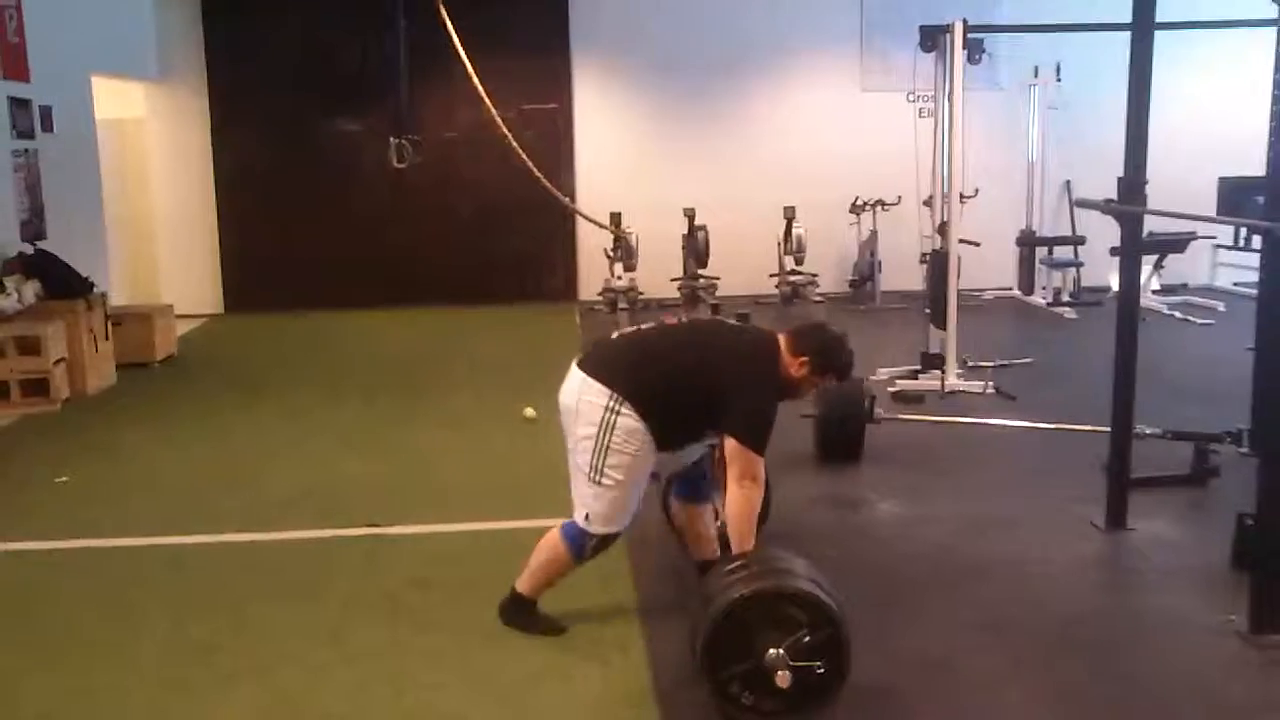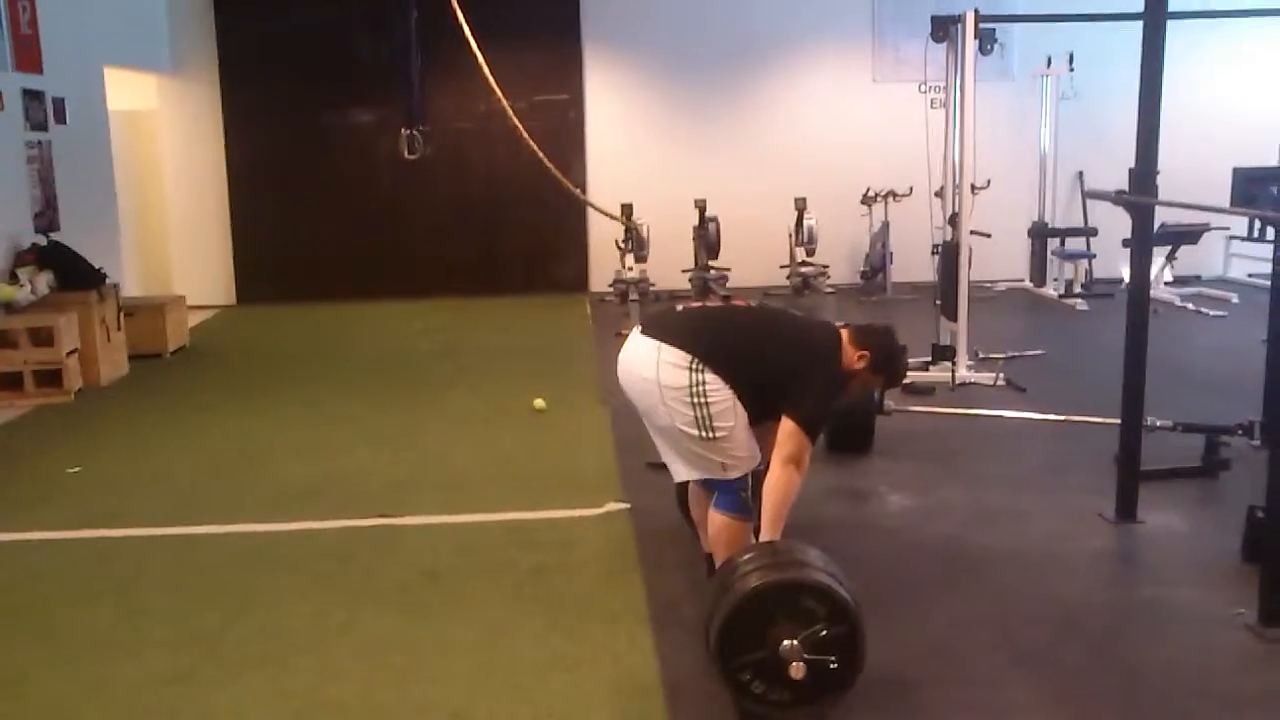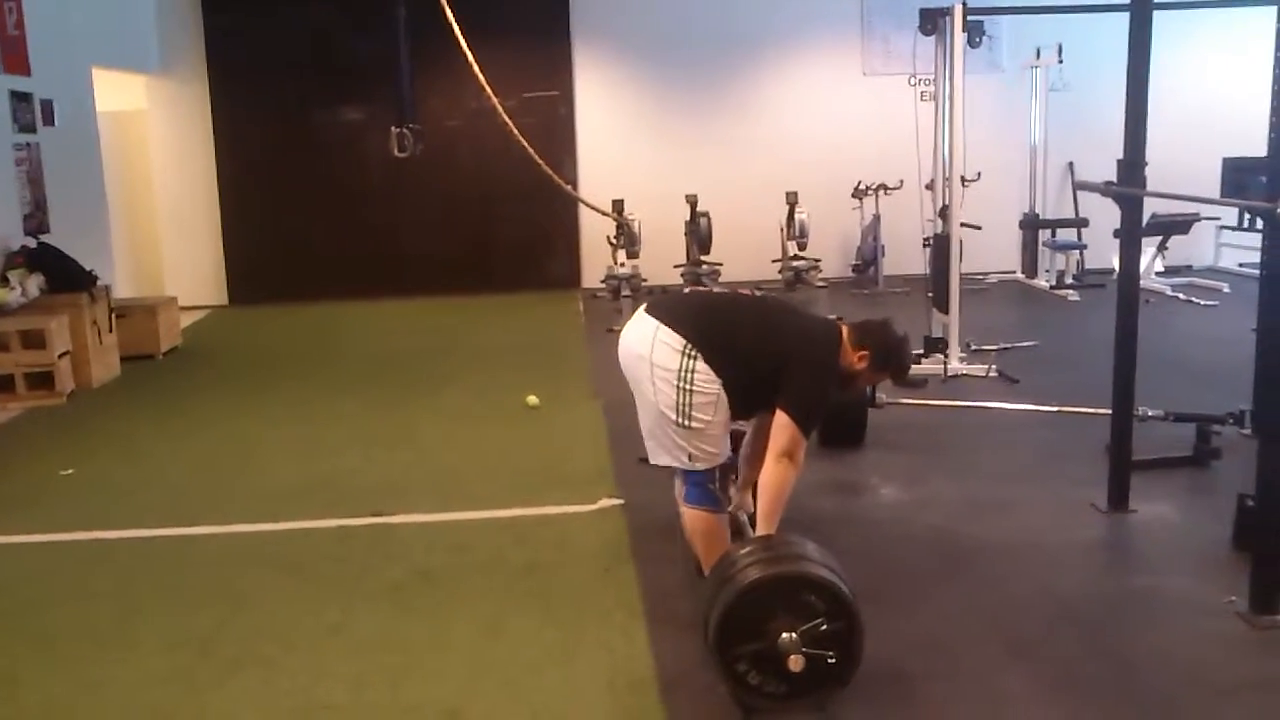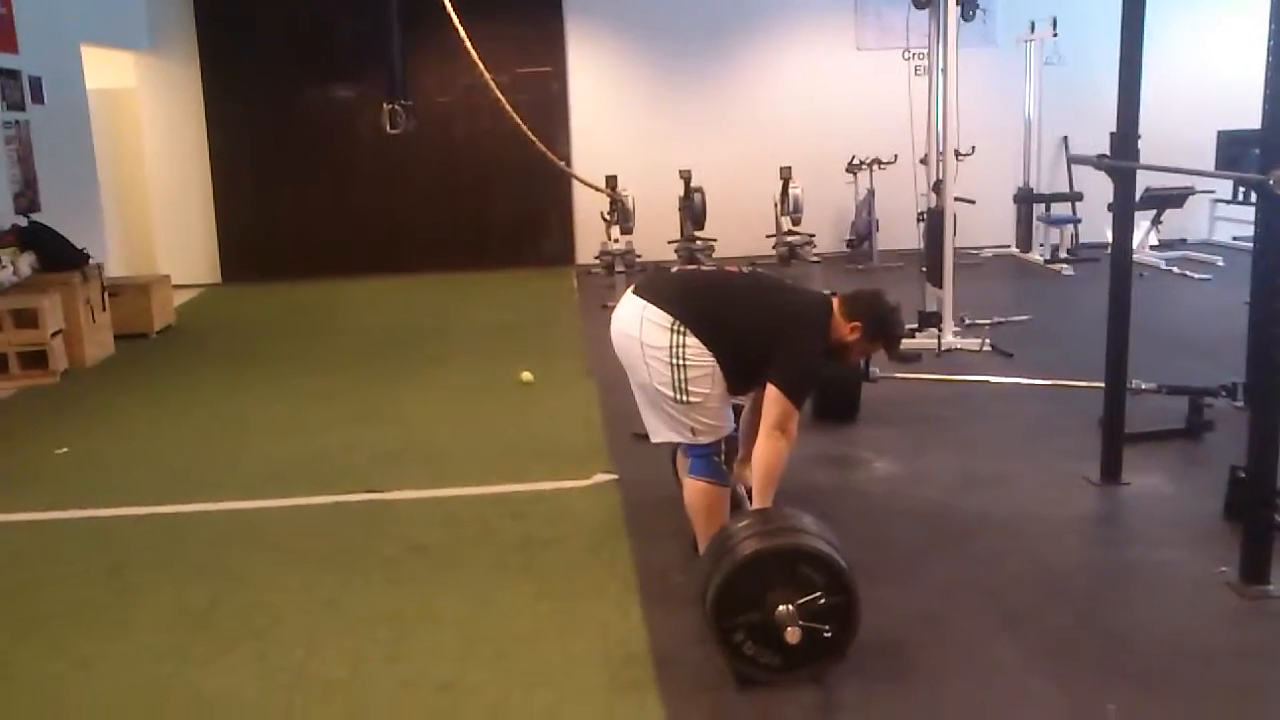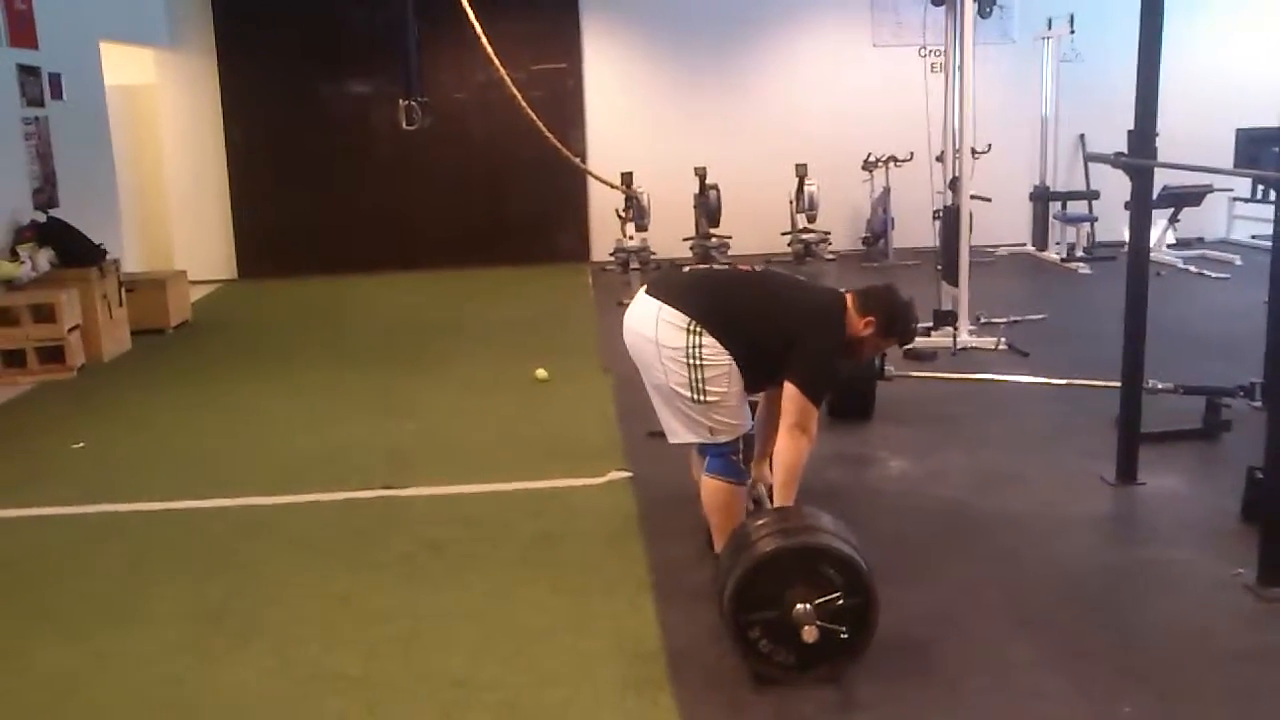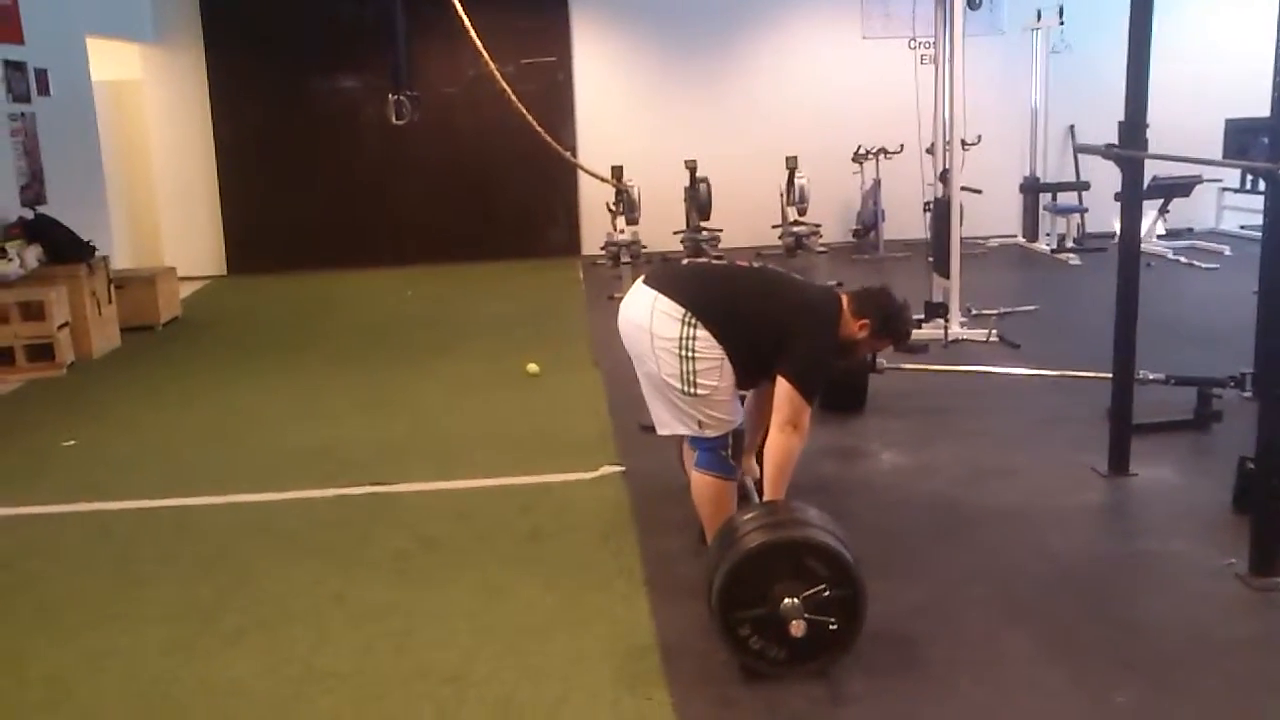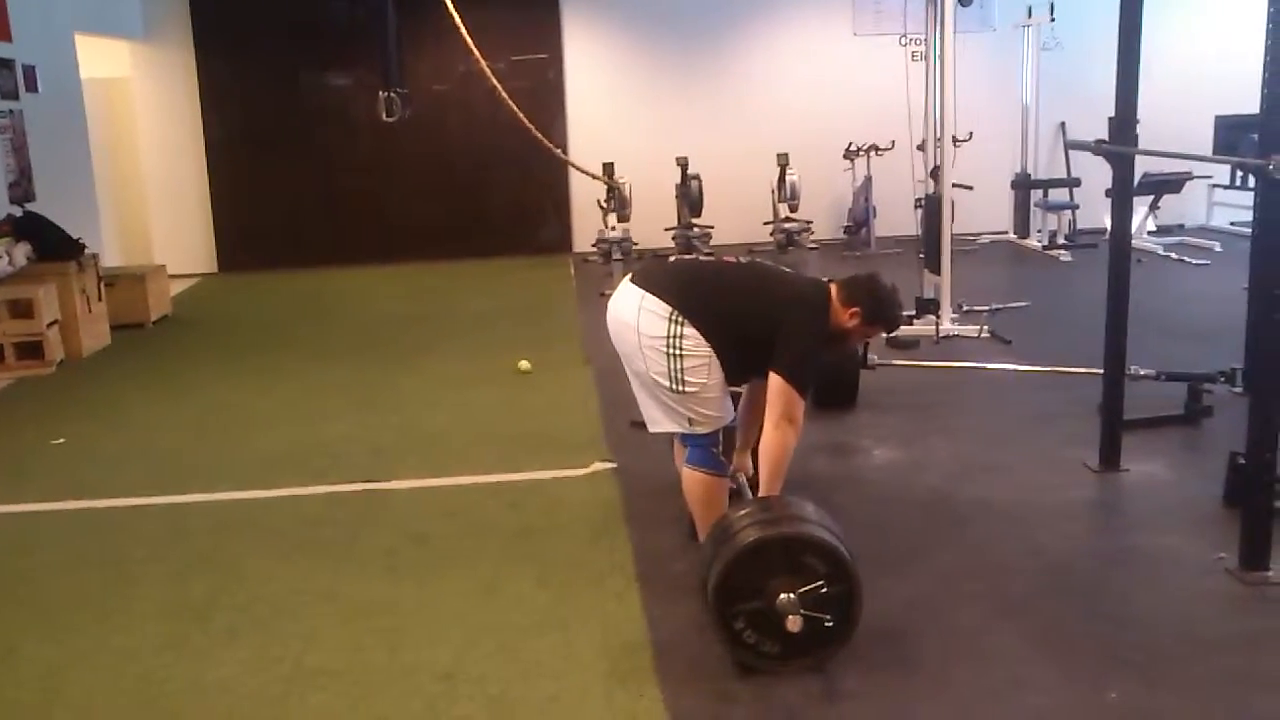
dt=0.7s
person 1, frame 1
left shoulder: (755, 349)
right shoulder: (757, 377)
right elbow: (745, 480)
left hip: (612, 375)
right hip: (607, 398)
left knee: (692, 464)
right knee: (601, 523)
left ankle: (708, 569)
right ankle: (519, 601)
person 1, frame 2
left shoulder: (808, 344)
right shoulder: (823, 368)
left elbow: (767, 417)
right elbow: (789, 462)
right hip: (676, 363)
left knee: (710, 465)
right knee: (734, 478)
left ankle: (717, 566)
person 1, frame 3
left shoulder: (811, 341)
right shoulder: (818, 362)
left elbow: (766, 421)
right elbow: (783, 456)
left wrist: (742, 490)
right hip: (672, 346)
left knee: (695, 464)
right knee: (702, 475)
left ankle: (712, 562)
person 1, frame 4
left shoulder: (801, 314)
right shoulder: (806, 335)
left elbow: (761, 398)
right elbow: (777, 431)
left wrist: (743, 464)
right hip: (663, 324)
left knee: (697, 438)
right knee: (707, 447)
left ankle: (708, 537)
person 1, frame 5
left shoulder: (815, 311)
right shoulder: (823, 333)
left elbow: (776, 393)
right elbow: (797, 429)
left wrist: (760, 462)
right hip: (677, 323)
left knee: (709, 432)
right knee: (725, 445)
left ankle: (720, 530)
person 1, frame 6
left shoulder: (809, 309)
right shoulder: (818, 330)
left elbow: (765, 388)
right elbow: (788, 426)
left wrist: (747, 456)
right hip: (672, 317)
left knee: (701, 429)
right knee: (716, 441)
left ankle: (712, 522)
person 1, frame 7
left shoulder: (799, 300)
right shoulder: (808, 320)
left elbow: (759, 384)
right elbow: (783, 421)
left wrist: (742, 453)
right hip: (659, 315)
left knee: (693, 423)
right knee: (707, 437)
left ankle: (702, 518)
